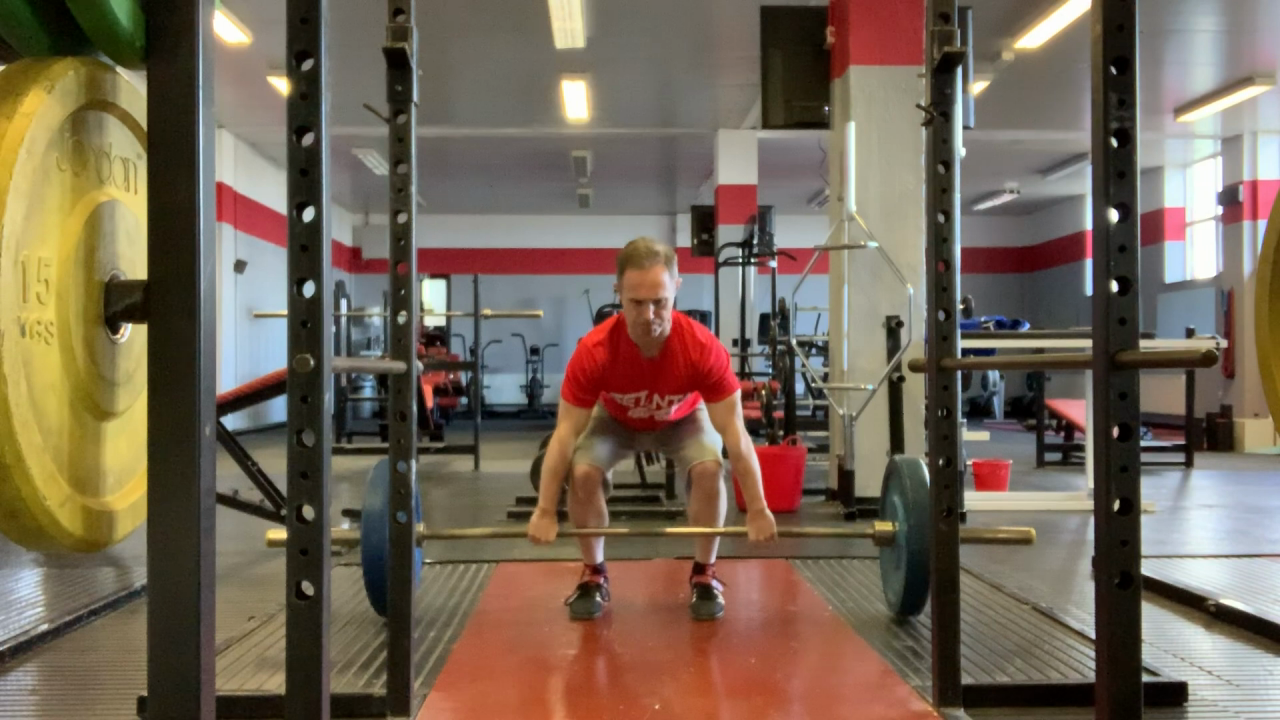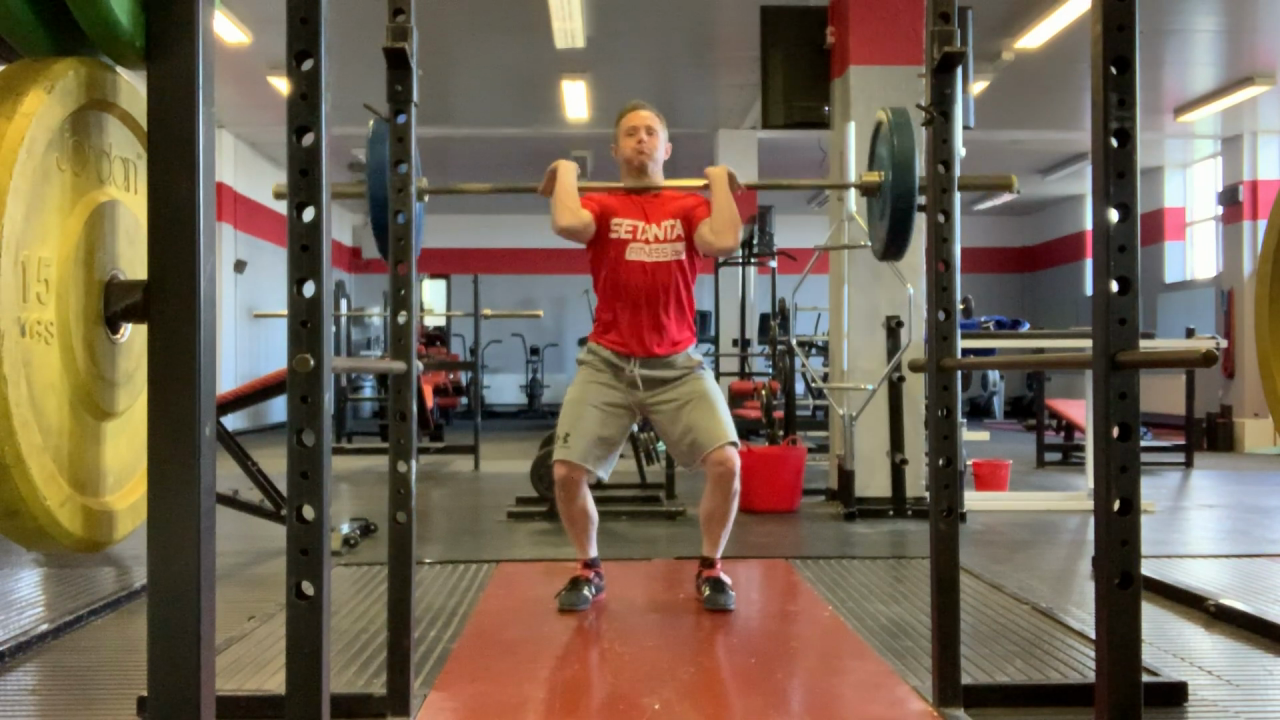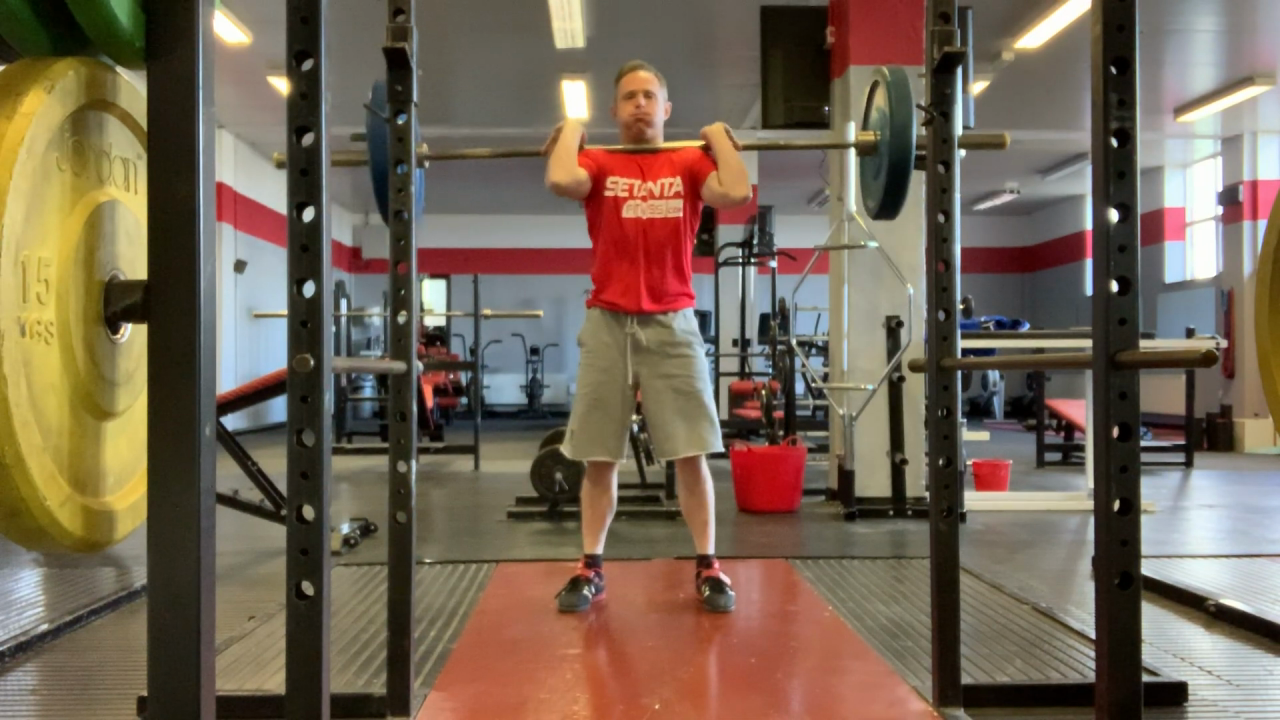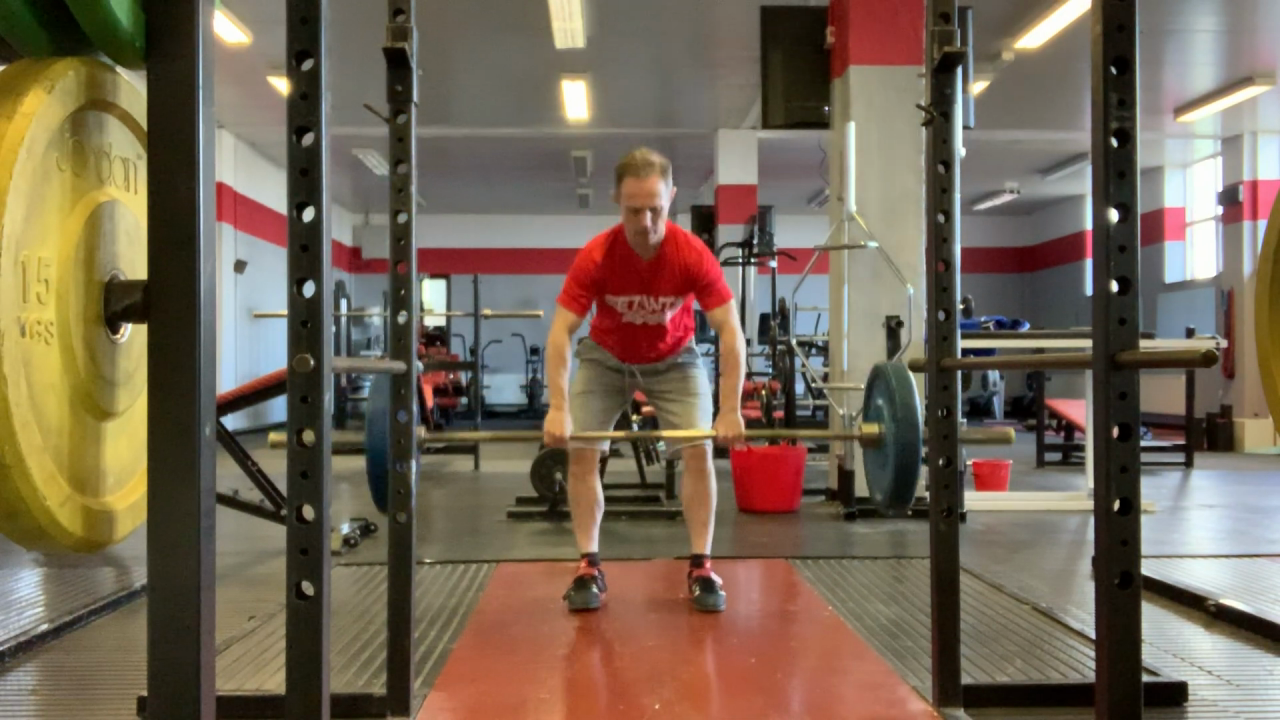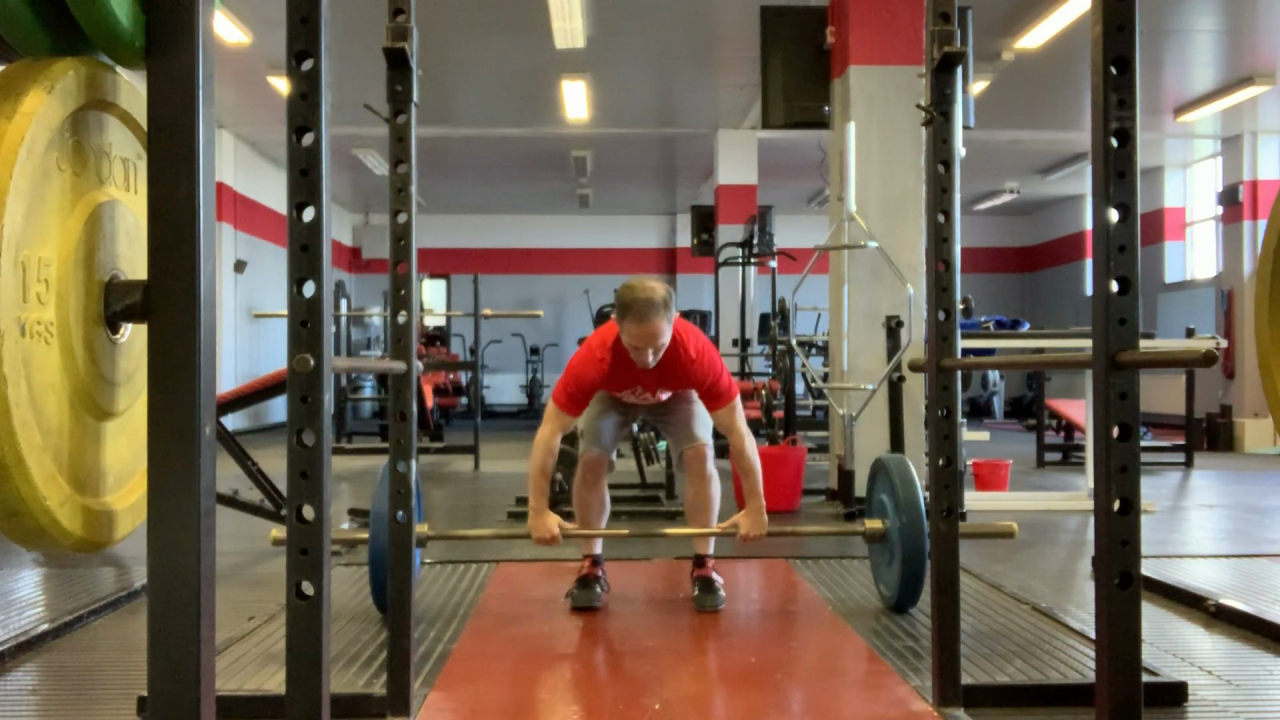
dt=1s
person 1, frame 1
left shoulder: (703, 349)
right shoulder: (594, 351)
left elbow: (734, 434)
right elbow: (566, 433)
left wrist: (757, 509)
right wrist: (545, 511)
left hip: (682, 420)
right hip: (613, 420)
left knee: (708, 468)
right knee: (583, 472)
left ankle: (704, 575)
right ankle: (593, 576)
person 1, frame 2
left shoulder: (694, 206)
right shoulder: (598, 206)
left elbow: (724, 242)
right elbow: (566, 223)
left wrist: (720, 188)
right wrist: (565, 177)
left hip: (677, 363)
right hip: (607, 362)
left knee: (725, 462)
right knee: (566, 472)
left ankle: (710, 568)
right ankle: (589, 569)
person 1, frame 3
left shoulder: (691, 162)
right shoulder: (597, 164)
left elbow: (737, 196)
right elbow: (560, 182)
left wrist: (719, 138)
right wrist: (569, 134)
left hip: (672, 323)
right hip: (608, 324)
left knee: (691, 453)
right knee: (599, 457)
left ankle: (707, 567)
right ankle: (590, 568)
person 1, frame 4
left shoulder: (694, 255)
right shoulder: (595, 256)
left elbow: (730, 332)
right elbow: (561, 331)
left wrist: (731, 412)
right wrist: (558, 409)
left hip: (674, 356)
right hip: (604, 356)
left knee: (698, 450)
right knee: (582, 453)
left ankle: (701, 567)
right ankle: (589, 568)
person 1, frame 5
left shoulder: (698, 353)
right shoulder: (592, 357)
left elbow: (738, 433)
right elbow: (549, 433)
left wrist: (755, 508)
right wrist: (538, 511)
left hip: (676, 393)
right hip: (611, 395)
left knee: (700, 454)
right knee: (591, 459)
left ankle: (704, 567)
right ankle: (592, 567)
